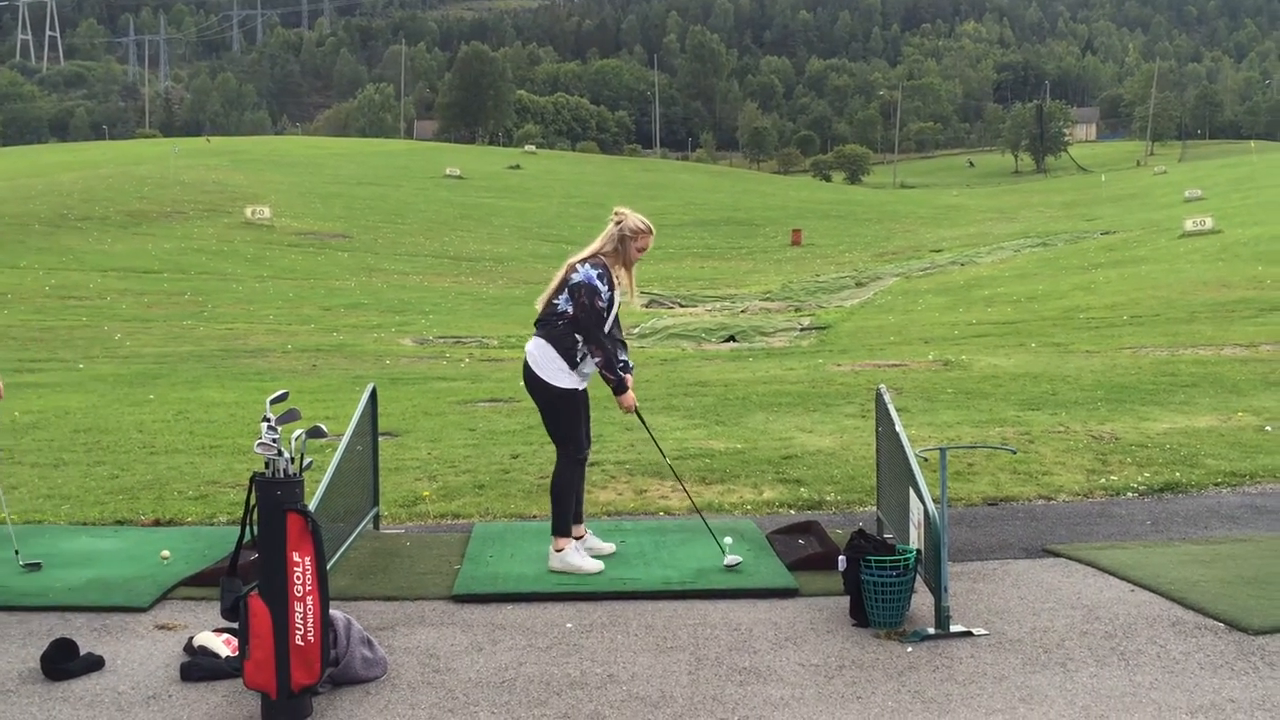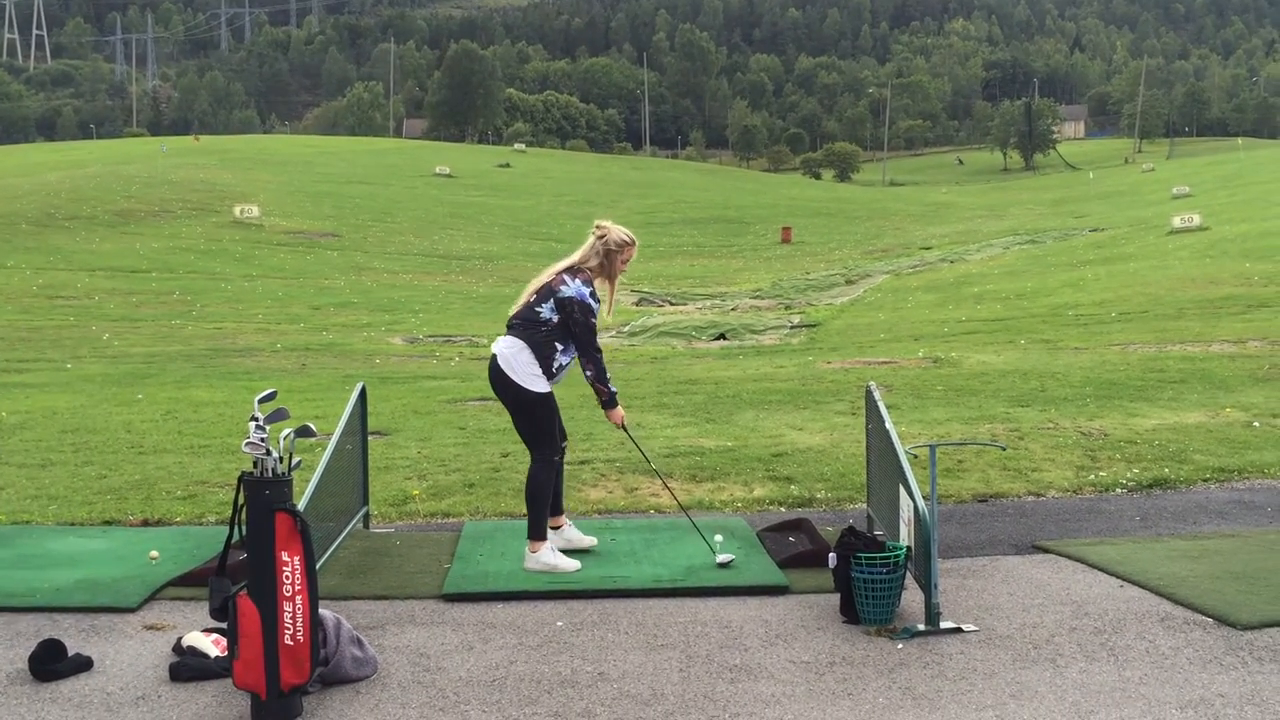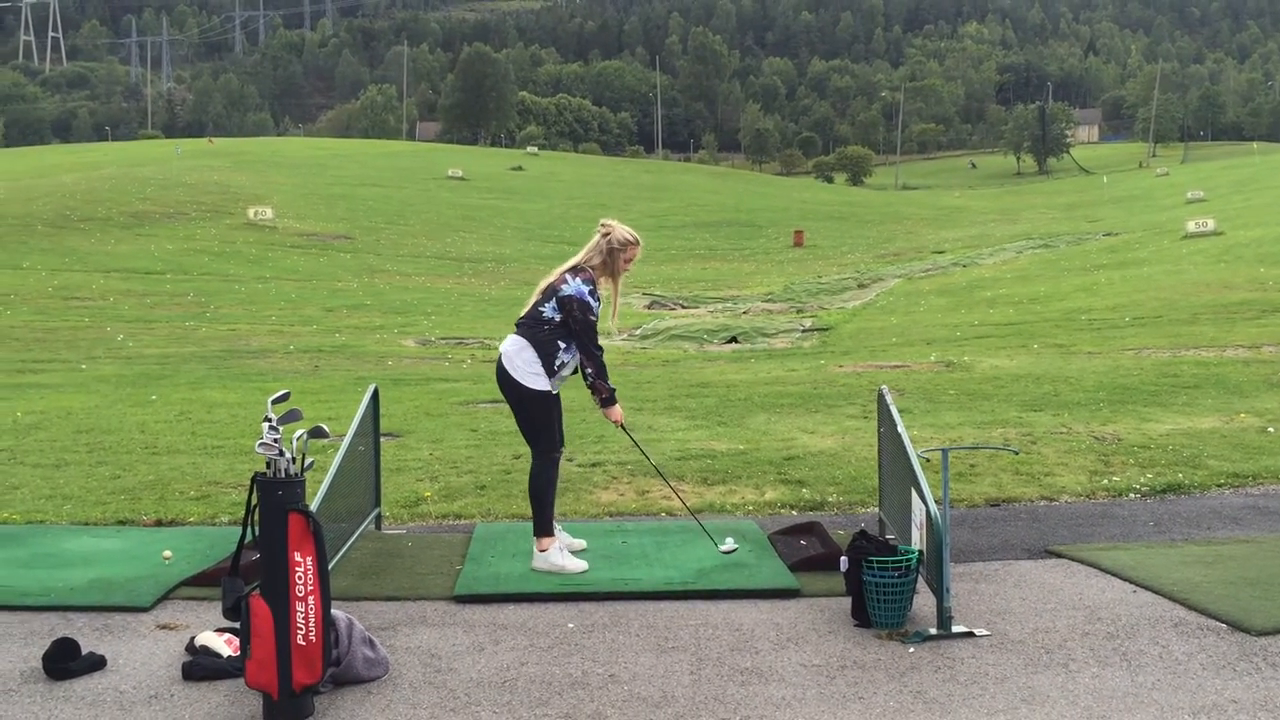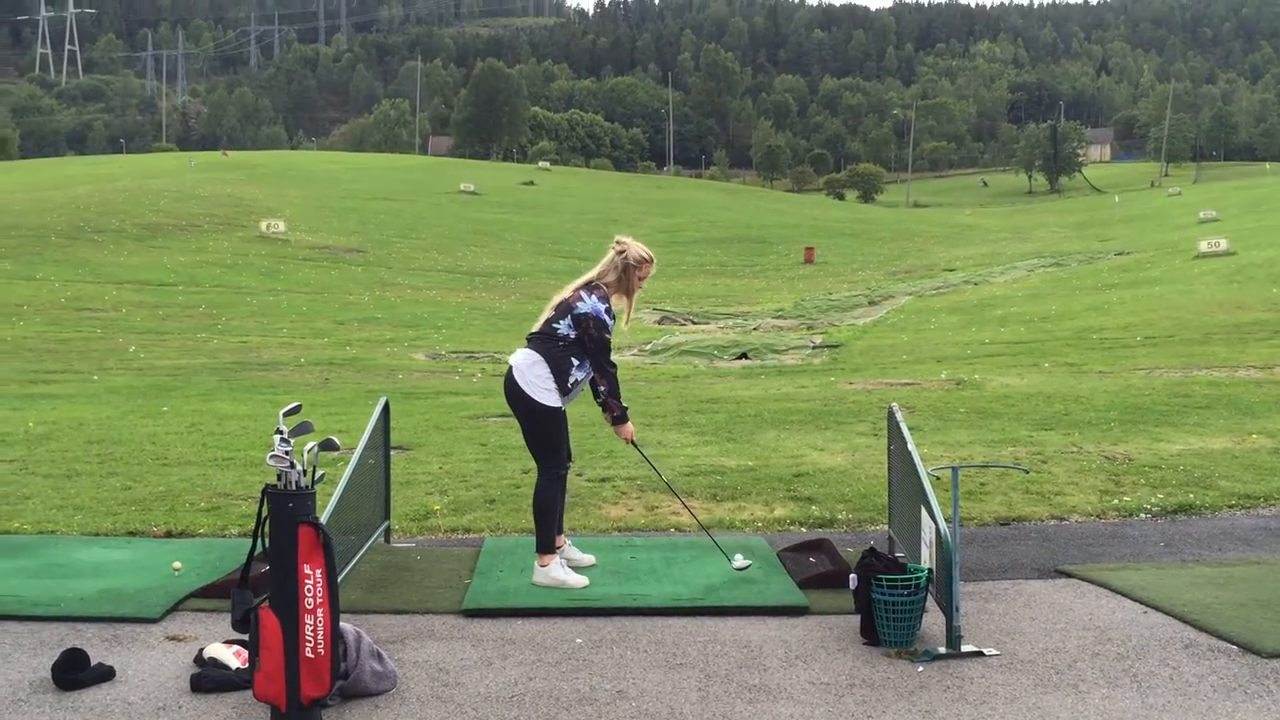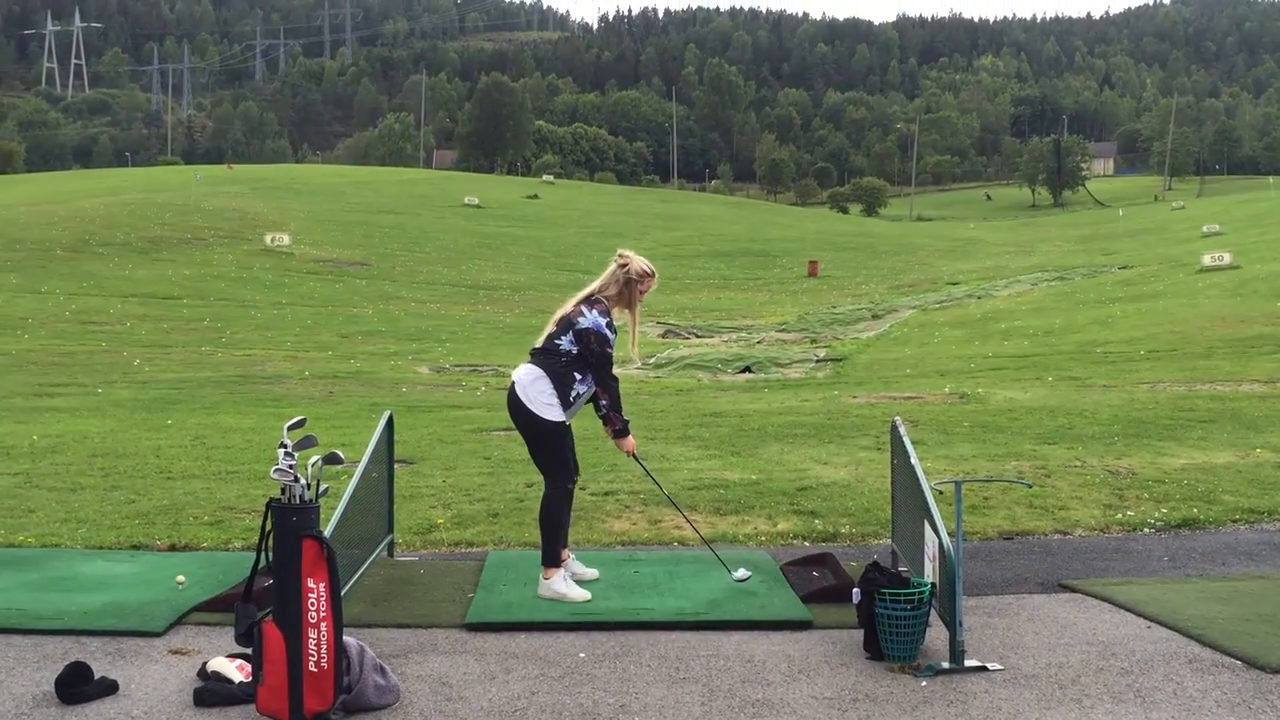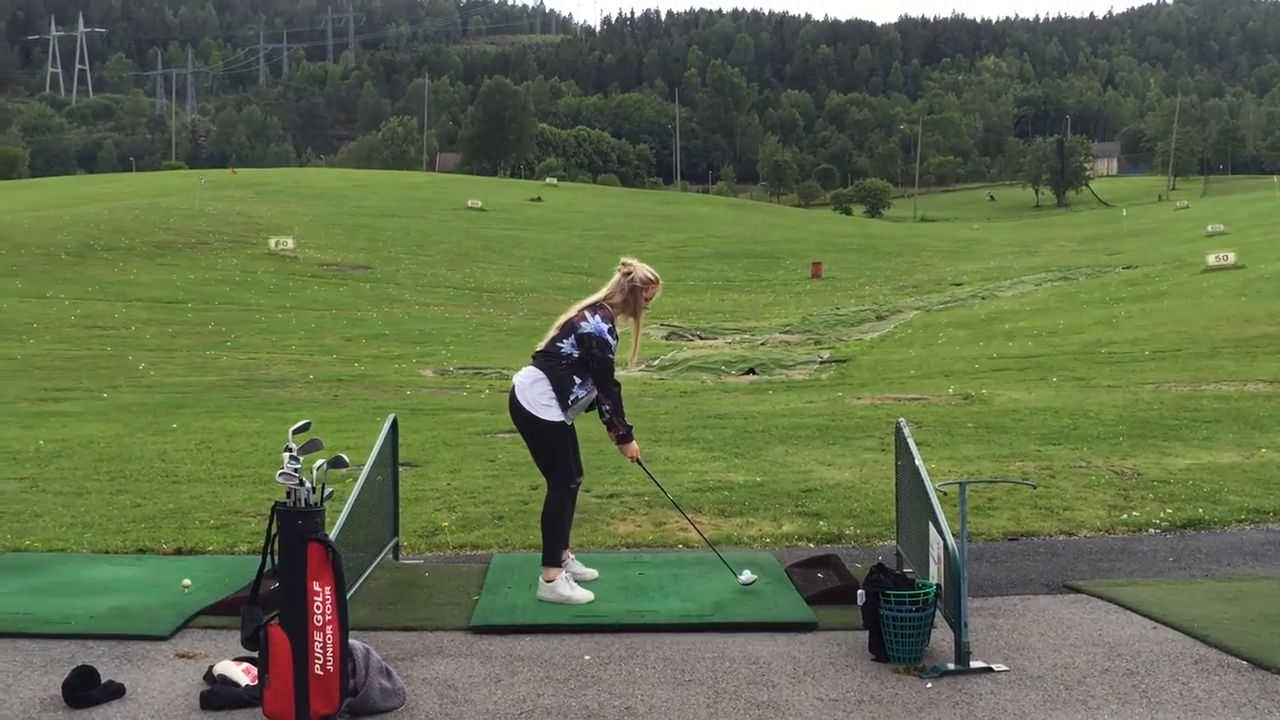
dt=0.5s
person 1, frame 1
left shoulder: (603, 273)
right shoulder: (593, 275)
left elbow: (610, 329)
right elbow: (595, 337)
left wrist: (625, 371)
right wrist: (619, 387)
left hip: (565, 371)
right hip: (550, 370)
left knee: (580, 450)
right knee: (570, 452)
left ankle: (577, 534)
right ankle: (561, 547)
person 1, frame 2
left shoulder: (572, 278)
right shoulder: (580, 291)
left elbow: (582, 347)
right elbow: (589, 352)
left wrist: (606, 393)
right wrist: (610, 402)
left hip: (514, 367)
right hip: (520, 372)
left knee: (555, 444)
right knee: (546, 453)
left ankle: (558, 527)
right ankle: (537, 549)
person 1, frame 3
left shoulder: (578, 279)
right shoulder: (579, 288)
left elbow: (580, 346)
right elbow: (589, 349)
left wrist: (598, 391)
right wrist: (608, 399)
left hip: (533, 370)
right hip: (524, 371)
left knee: (553, 449)
right knee: (545, 453)
left ankle: (548, 530)
right ankle: (544, 548)
person 1, frame 4
left shoulder: (591, 295)
right shoulder: (596, 306)
left elbow: (592, 363)
right elbow: (603, 365)
left wrist: (607, 407)
right wrist: (619, 417)
left hip: (533, 383)
right hip: (534, 386)
left knee: (560, 464)
right knee: (552, 469)
left ankle: (558, 544)
right ankle: (546, 564)
person 1, frame 5
left shoulder: (591, 309)
right shoulder: (596, 320)
left elbow: (593, 376)
right elbow: (605, 379)
left wrist: (608, 420)
right wrist: (620, 430)
left hip: (536, 398)
right hip: (537, 402)
left knee: (567, 477)
right knee: (560, 482)
left ankle: (562, 558)
right ankle: (551, 576)
person 1, frame 6
left shoulder: (596, 316)
right shoulder: (599, 325)
left elbow: (596, 381)
right elbow: (606, 385)
left wrist: (612, 425)
right wrist: (624, 435)
left hip: (546, 402)
right hip: (537, 404)
left knee: (571, 478)
right knee: (562, 483)
left ankle: (561, 557)
right ankle: (551, 578)
